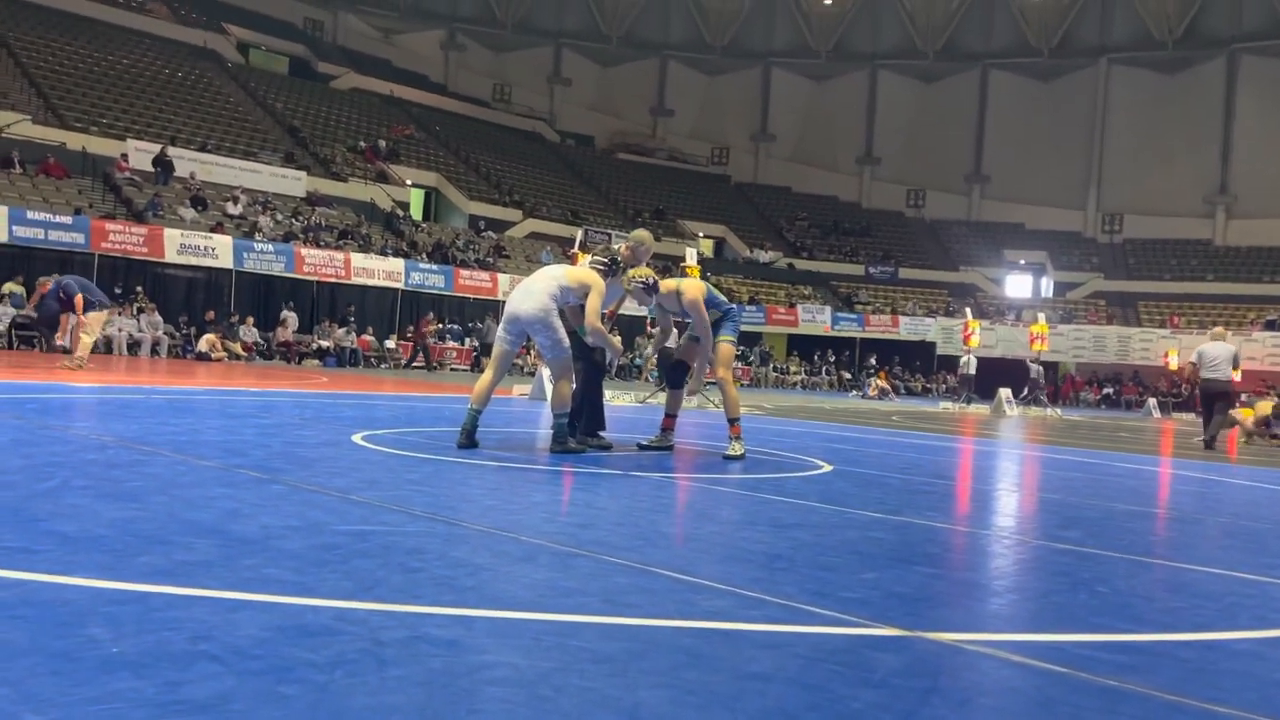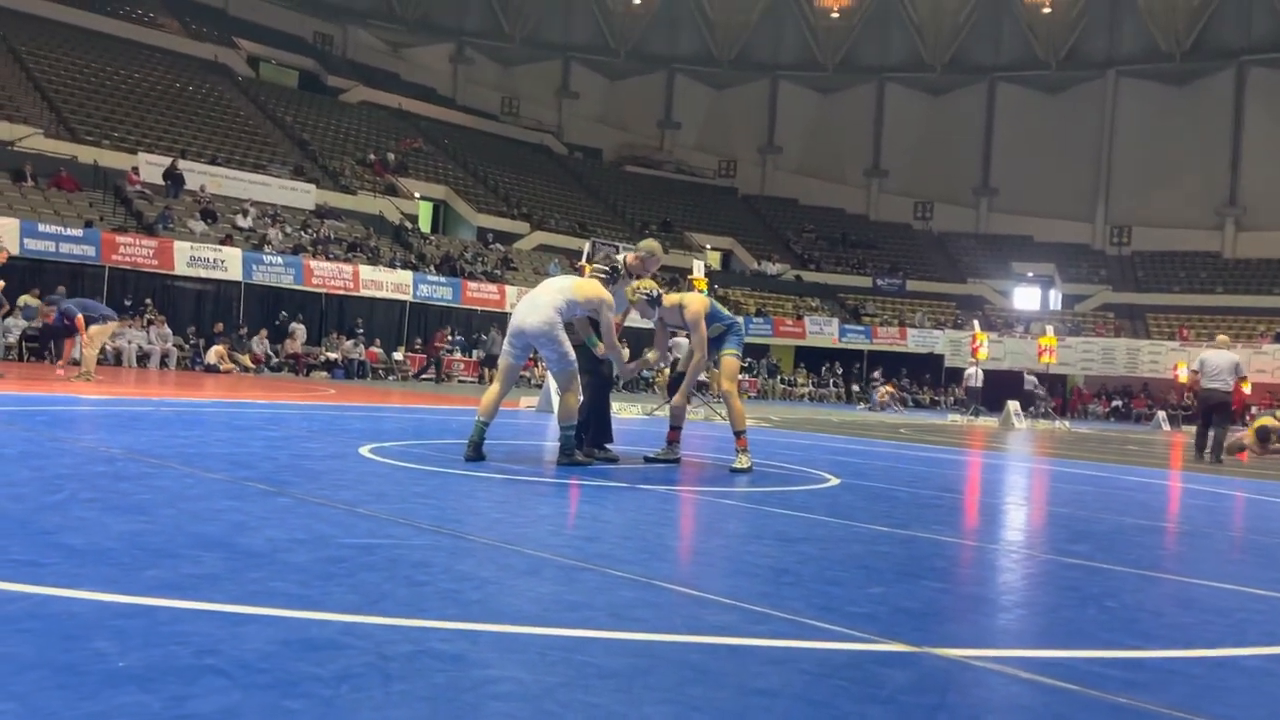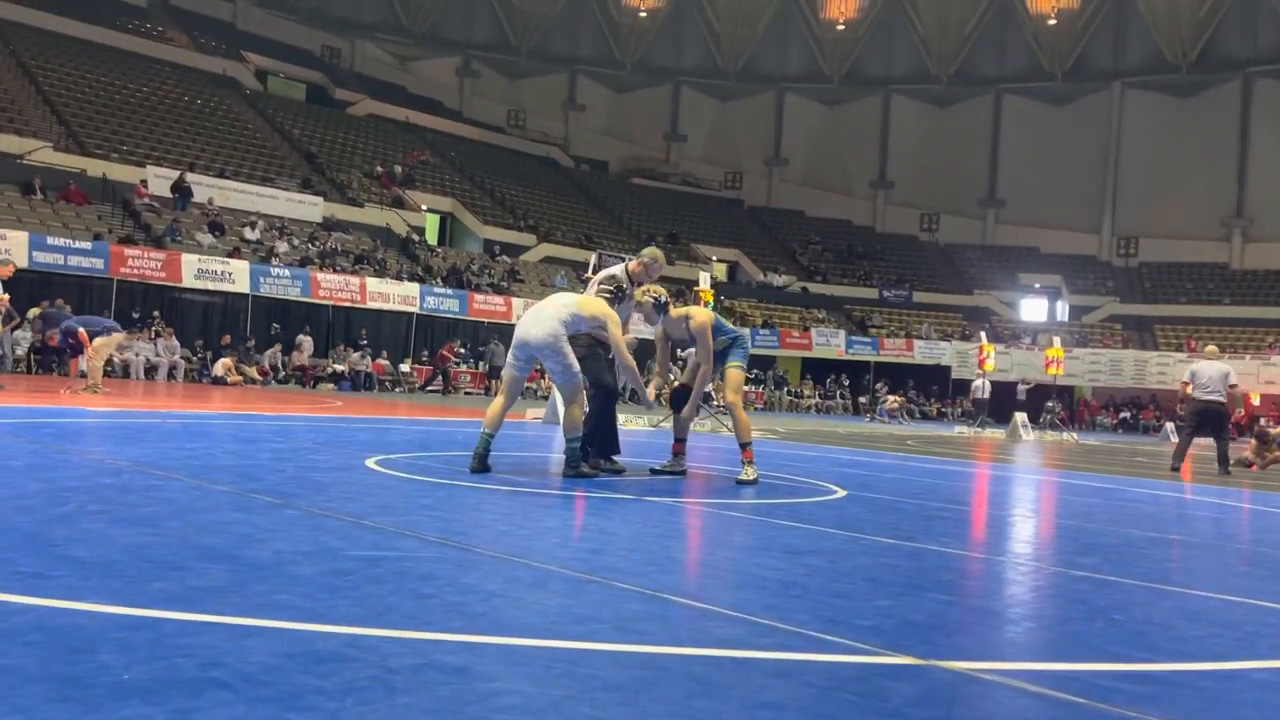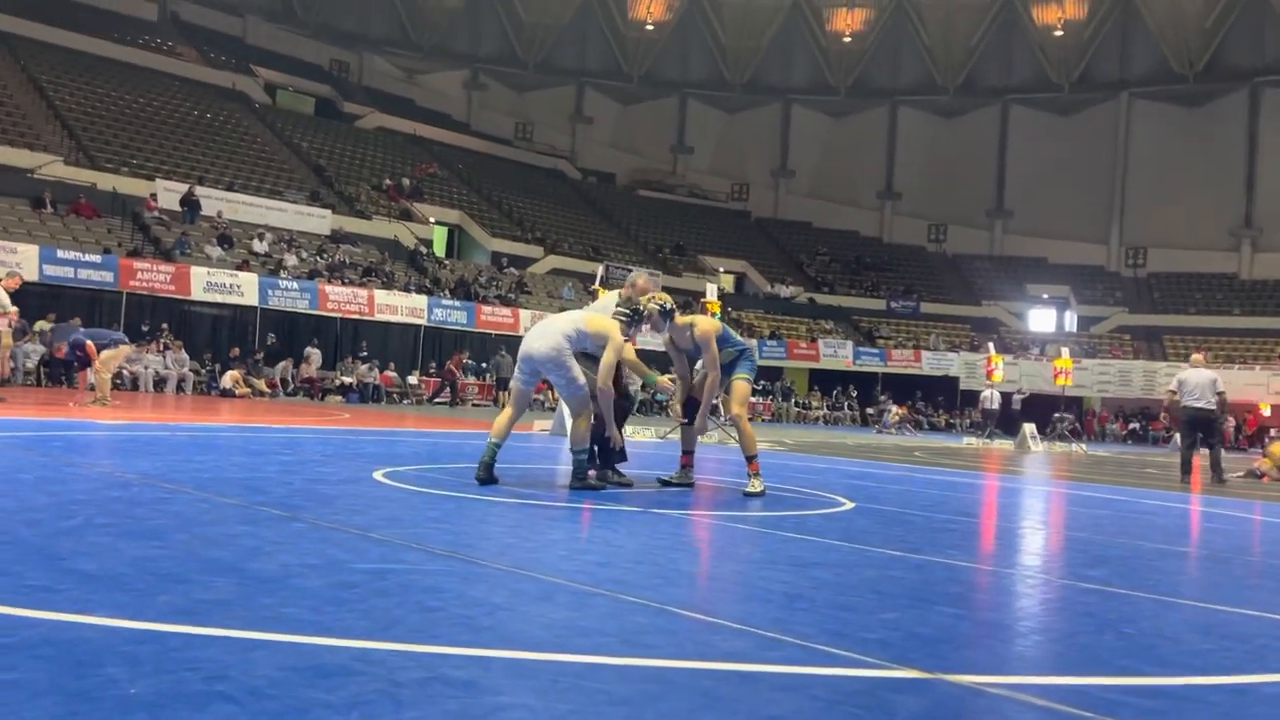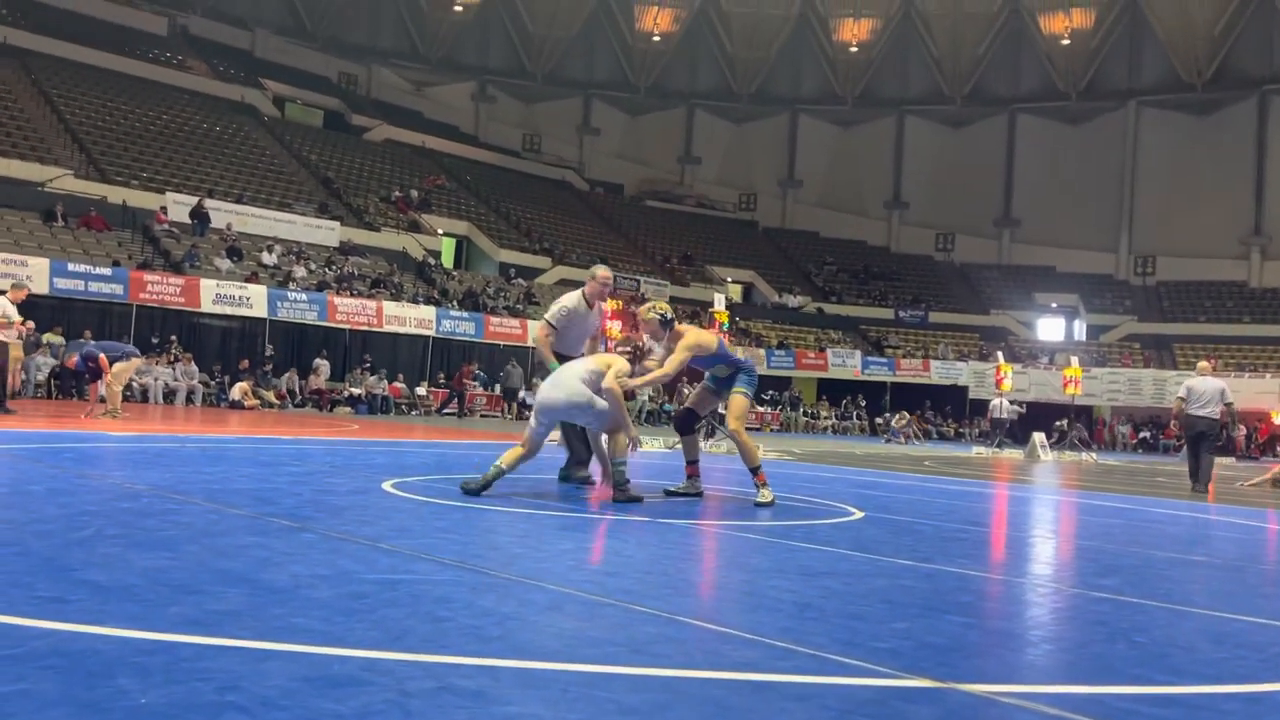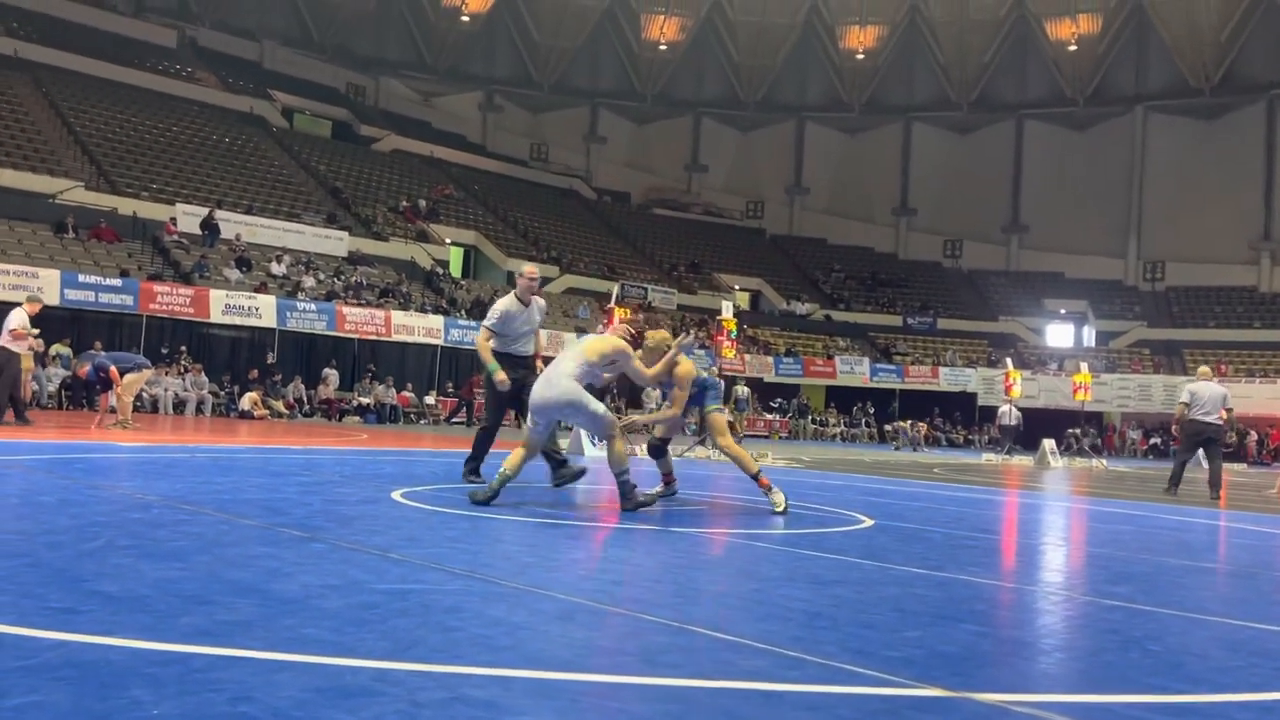
dt=0.4s
person 1, frame 1
left shoulder: (637, 266)
right shoulder: (600, 261)
left wrist: (609, 319)
right hip: (573, 312)
left knee: (597, 369)
right knee: (589, 368)
left ankle: (571, 424)
right ankle: (587, 430)
person 1, frame 2
left shoulder: (641, 275)
right shoulder: (608, 270)
left wrist: (616, 327)
right wrist: (594, 344)
left hip: (600, 326)
left knee: (604, 381)
right knee: (597, 380)
left ankle: (579, 436)
right ankle: (593, 442)
person 1, frame 3
left shoulder: (639, 284)
right shoulder: (610, 279)
left hip: (604, 339)
right hip: (585, 338)
left knee: (608, 392)
right knee: (604, 390)
left ankle: (587, 448)
right ankle: (599, 454)
person 1, frame 4
left shoulder: (629, 305)
right shoulder: (611, 307)
left hip: (600, 357)
right hip: (583, 357)
left knee: (625, 401)
right knee: (607, 404)
left ankle: (592, 450)
right ankle: (606, 466)
person 1, frame 5
left shoulder: (600, 309)
right shoulder: (568, 304)
right elbow: (540, 337)
right wrist: (555, 369)
left hip: (575, 362)
right hip: (553, 362)
left ankle: (574, 469)
right ankle: (577, 465)
person 1, frame 6
left shoulder: (540, 305)
right shoulder: (503, 307)
right elbow: (481, 341)
left wrist: (538, 359)
right wrist: (495, 371)
left hip: (527, 365)
right hip: (504, 364)
right knee: (493, 420)
left ankle: (560, 467)
right ankle: (471, 468)
person 2, frame 1
left shoulder: (569, 271)
right shoulder: (597, 283)
right elbow: (592, 326)
right wrist: (614, 347)
left hip: (514, 302)
right hip: (539, 308)
left knee: (493, 371)
right knee: (563, 375)
left ankle: (467, 432)
right ankle: (560, 438)
person 2, frame 2
left shoulder: (568, 280)
right shoulder: (604, 296)
right elbow: (611, 344)
left wrist: (595, 346)
right wrist: (625, 366)
left hip: (519, 315)
right hip: (544, 322)
left knee: (501, 384)
right knee: (570, 387)
left ankle: (474, 444)
right ankle: (567, 451)
person 2, frame 3
left shoulder: (575, 299)
right shoulder: (609, 314)
right elbow: (624, 361)
left hip: (524, 328)
right hip: (548, 335)
left knee: (505, 396)
right knee: (574, 399)
left ankle: (480, 456)
right ankle: (573, 463)
person 2, frame 4
left shoulder: (597, 320)
right shoulder: (615, 337)
right elbow: (603, 385)
right wrist: (611, 425)
left hip: (529, 342)
right hip: (552, 349)
left knee: (514, 408)
right knee: (582, 412)
left ankle: (485, 466)
right ankle: (580, 475)
person 2, frame 5
right shoulder: (623, 365)
left elbow: (592, 431)
right elbow: (609, 386)
left wrist: (605, 463)
right wrist: (629, 426)
left hip: (546, 393)
right hip: (571, 394)
left knee: (527, 449)
right knee: (617, 426)
left ankle: (484, 480)
right ankle: (620, 489)
person 2, frame 6
left shoulder: (595, 340)
right shoulder: (618, 345)
right elbow: (647, 379)
right wrist: (674, 351)
left hip: (539, 393)
right hip: (564, 392)
left knee: (527, 447)
right knee: (614, 433)
left ankle: (492, 488)
right ankle: (628, 496)
person 3, frame 1
left shoulder: (688, 295)
right shoulder: (658, 298)
left elbow: (706, 338)
right elbow: (666, 330)
left wrist: (698, 377)
left hip: (724, 319)
right hip: (703, 321)
left knee: (722, 376)
right knee: (674, 372)
left ankle: (737, 440)
right ankle: (666, 435)
person 3, frame 2
left shoulder: (690, 308)
right shoulder: (660, 315)
left elbow: (700, 356)
right elbow: (659, 353)
left wrist: (683, 394)
right wrist: (636, 365)
left hip: (729, 332)
right hip: (707, 335)
left knee: (726, 389)
right knee: (675, 384)
left ankle: (743, 453)
right ankle: (672, 447)
person 3, frame 3
left shoulder: (697, 320)
right shoulder: (662, 331)
left elbow: (706, 366)
right elbow: (661, 369)
left wrist: (692, 405)
right wrist: (652, 387)
left hip: (734, 346)
right hip: (711, 350)
left knee: (731, 401)
right knee: (678, 397)
left ankle: (749, 464)
right ankle: (678, 460)
person 3, frame 4
left shoulder: (701, 328)
right shoulder: (670, 340)
left elbow: (713, 375)
right elbow: (684, 378)
left wrist: (703, 415)
right wrist: (677, 403)
left hip: (741, 358)
right hip: (719, 363)
left knee: (736, 414)
right knee: (687, 410)
left ankle: (755, 477)
right ankle: (686, 472)
person 3, frame 5
left shoulder: (690, 339)
right shoulder: (670, 342)
left elbow: (666, 374)
right elbow: (658, 366)
left wrist: (632, 384)
left hip: (742, 374)
right hip: (719, 376)
left knee: (734, 429)
right knee: (682, 420)
left ankle: (763, 486)
right ankle: (693, 482)
person 3, frame 6
left shoulder: (682, 369)
right shoulder: (645, 358)
left elbow: (676, 413)
left wrist: (644, 420)
left hip: (706, 390)
right hip: (682, 393)
left knee: (723, 443)
right knee: (656, 446)
left ankle: (770, 489)
right ankle: (669, 484)
